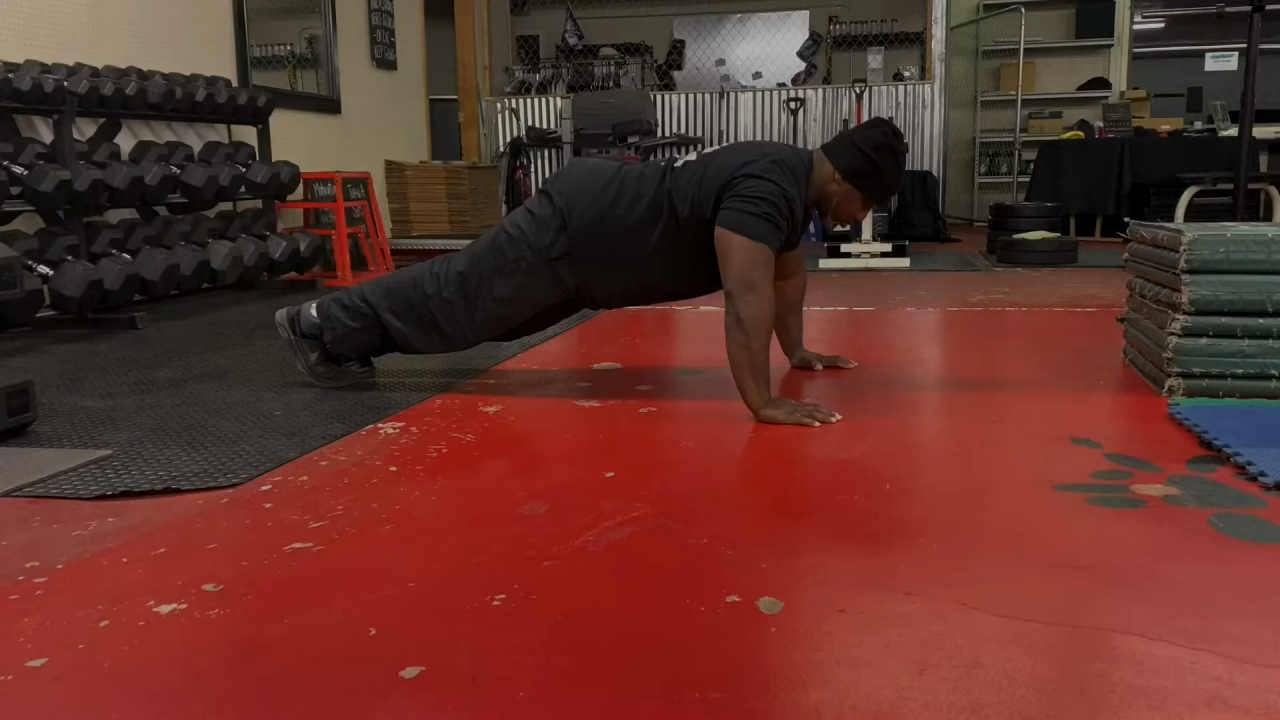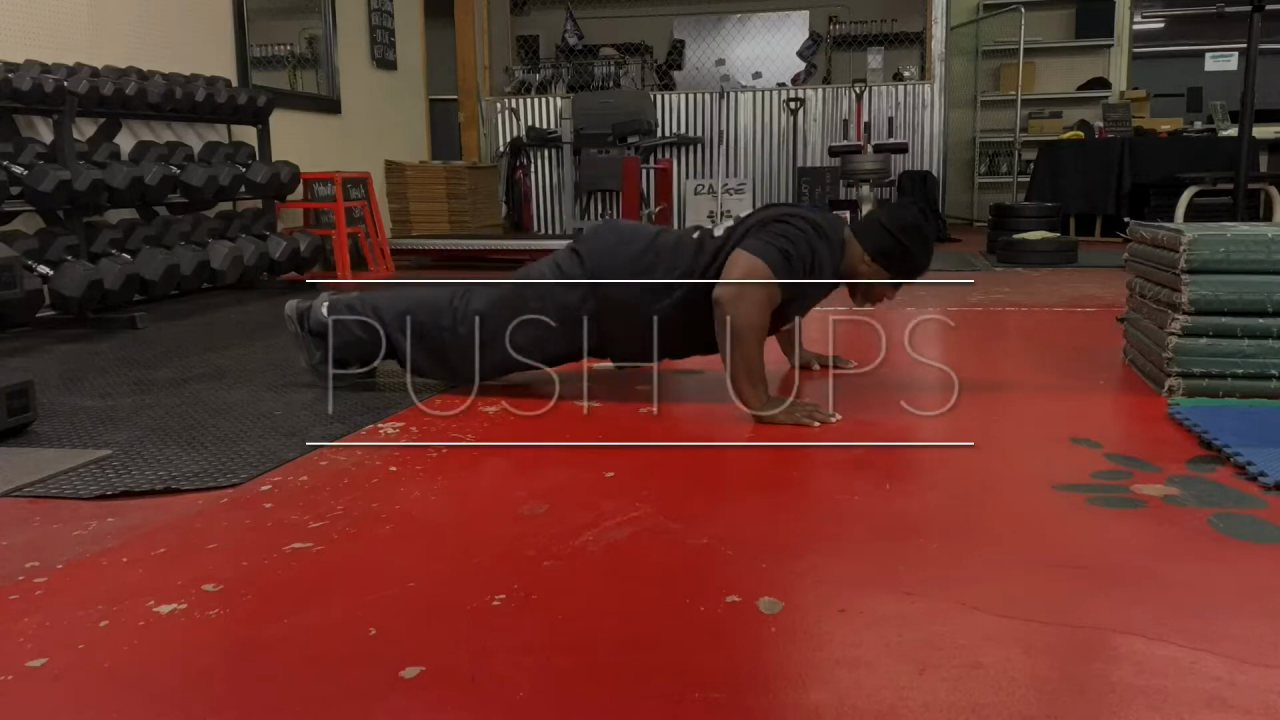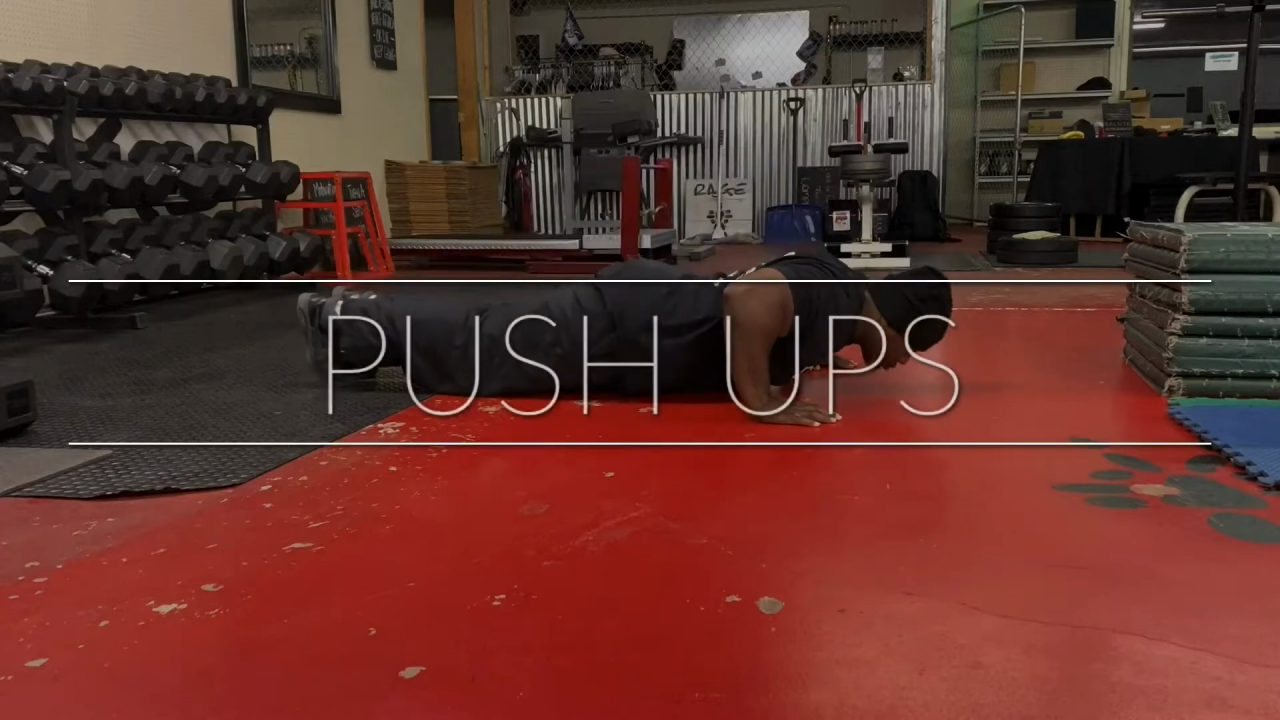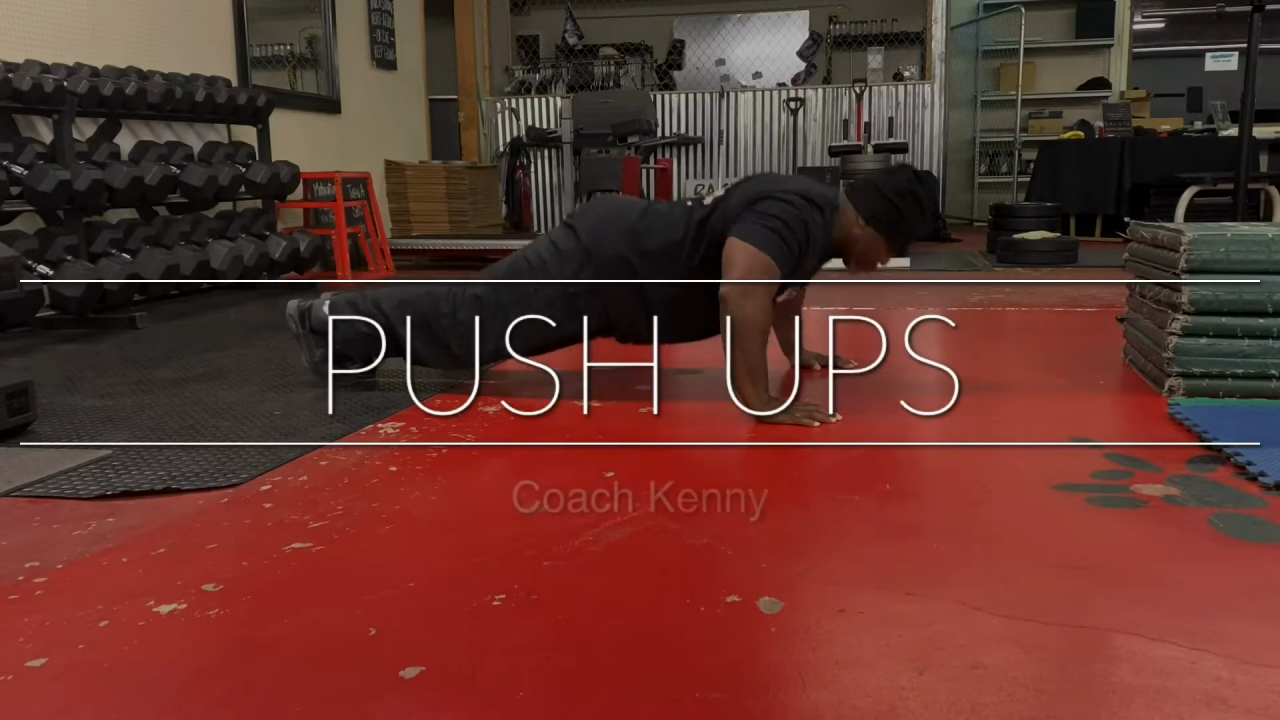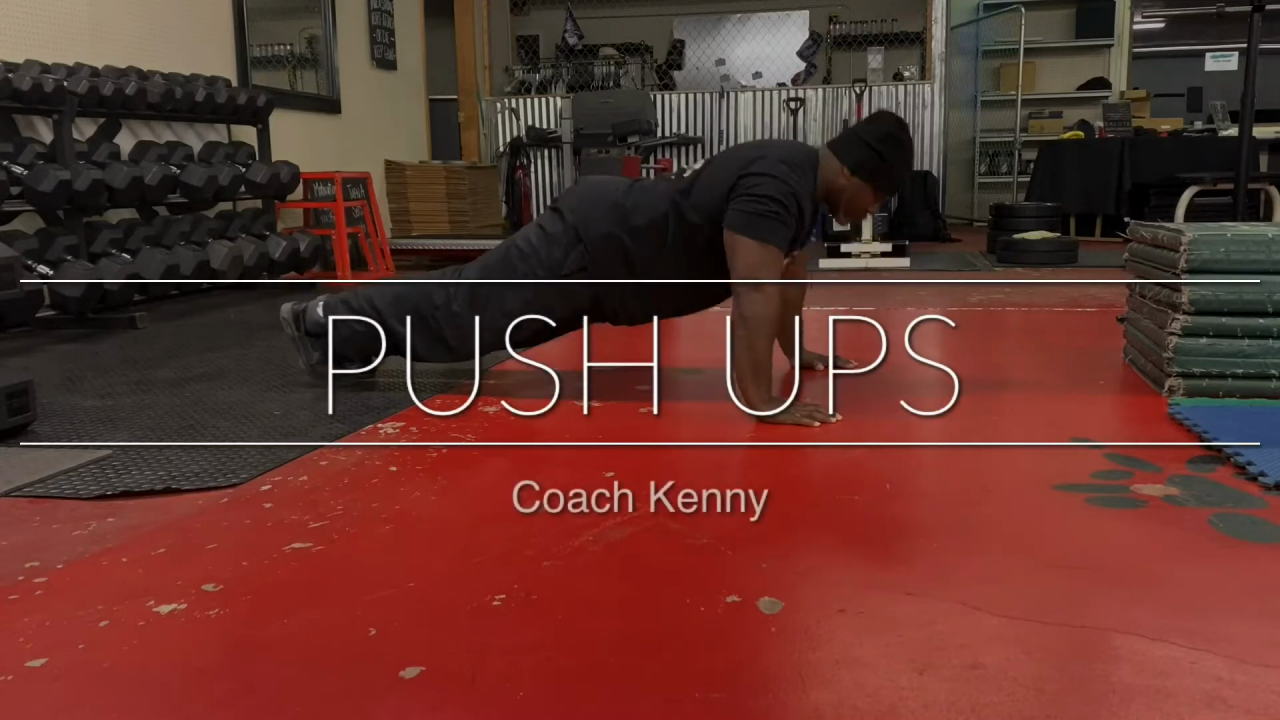
dt=0.5s
person 1, frame 1
left shoulder: (797, 182)
right shoulder: (771, 186)
left elbow: (785, 268)
right elbow: (747, 288)
left wrist: (797, 350)
right wrist: (762, 402)
left hip: (597, 232)
right hip: (576, 226)
left knee: (489, 311)
right knee: (453, 303)
left ankle: (343, 331)
right ankle: (319, 323)
person 1, frame 2
left shoulder: (823, 242)
right shoulder: (808, 243)
right elbow: (735, 297)
left wrist: (797, 350)
right wrist: (760, 402)
left hip: (625, 273)
right hip: (605, 286)
left knee: (481, 319)
right knee: (466, 329)
left ankle: (350, 321)
right ankle: (329, 321)
person 1, frame 3
left shoulder: (837, 288)
right shoulder: (836, 298)
right elbow: (746, 297)
left wrist: (804, 356)
right wrist: (759, 400)
left hip: (640, 306)
right hip: (617, 332)
left knee: (492, 328)
right knee: (476, 349)
left ankle: (363, 314)
right ankle: (338, 318)
person 1, frame 4
left shoulder: (819, 213)
right shoulder: (801, 214)
left elbow: (777, 283)
right elbow: (740, 286)
left wrist: (797, 352)
right wrist: (759, 400)
left hip: (622, 256)
right hip: (598, 264)
left knee: (476, 313)
right knee: (465, 322)
left ankle: (346, 317)
right ankle: (331, 319)
person 1, frame 5
left shoulder: (805, 179)
right shoulder: (782, 183)
left elbow: (788, 269)
right elbow: (753, 287)
left wrist: (794, 349)
right wrist: (760, 401)
left hip: (609, 246)
right hip: (588, 247)
left knee: (469, 306)
right knee: (456, 315)
left ankle: (339, 322)
right ankle: (321, 321)
